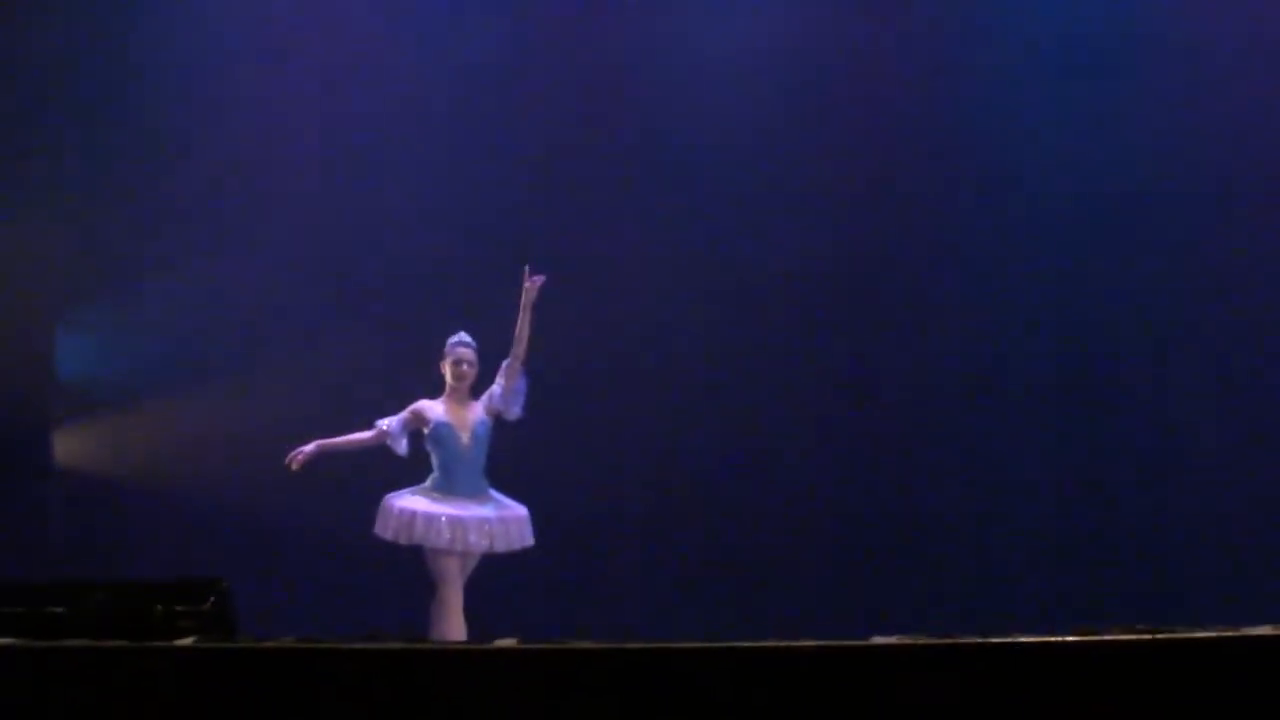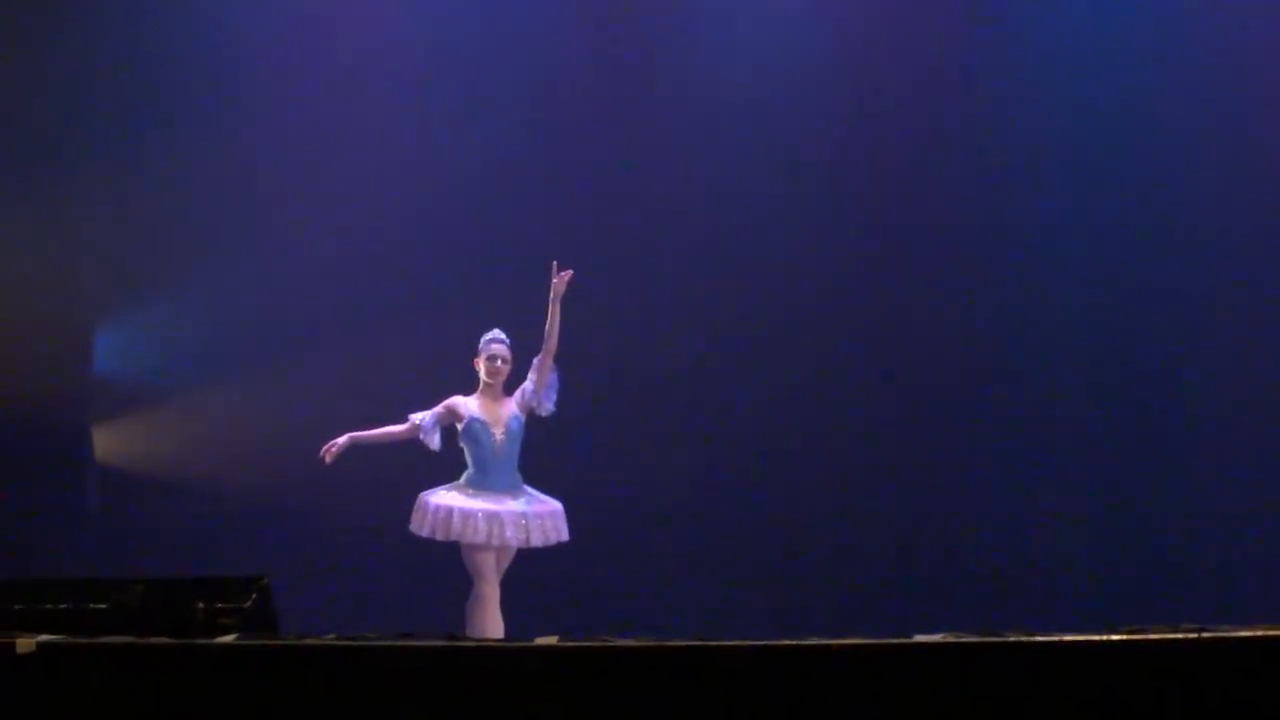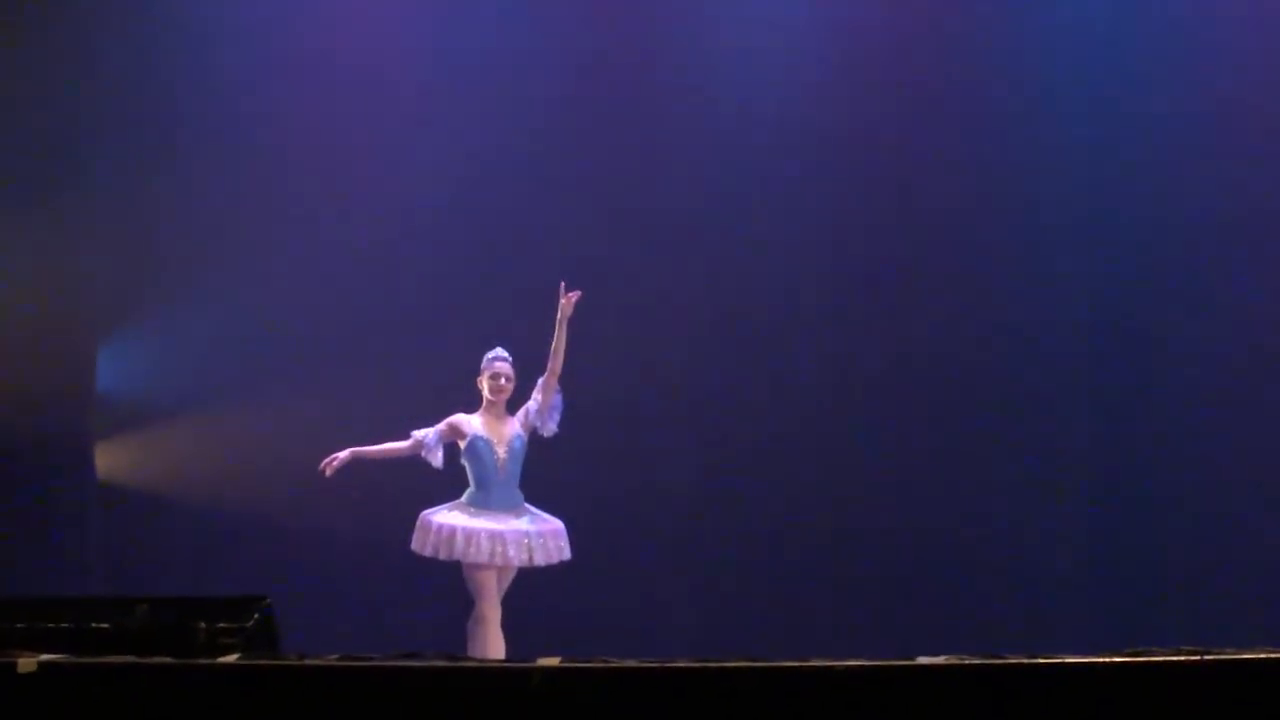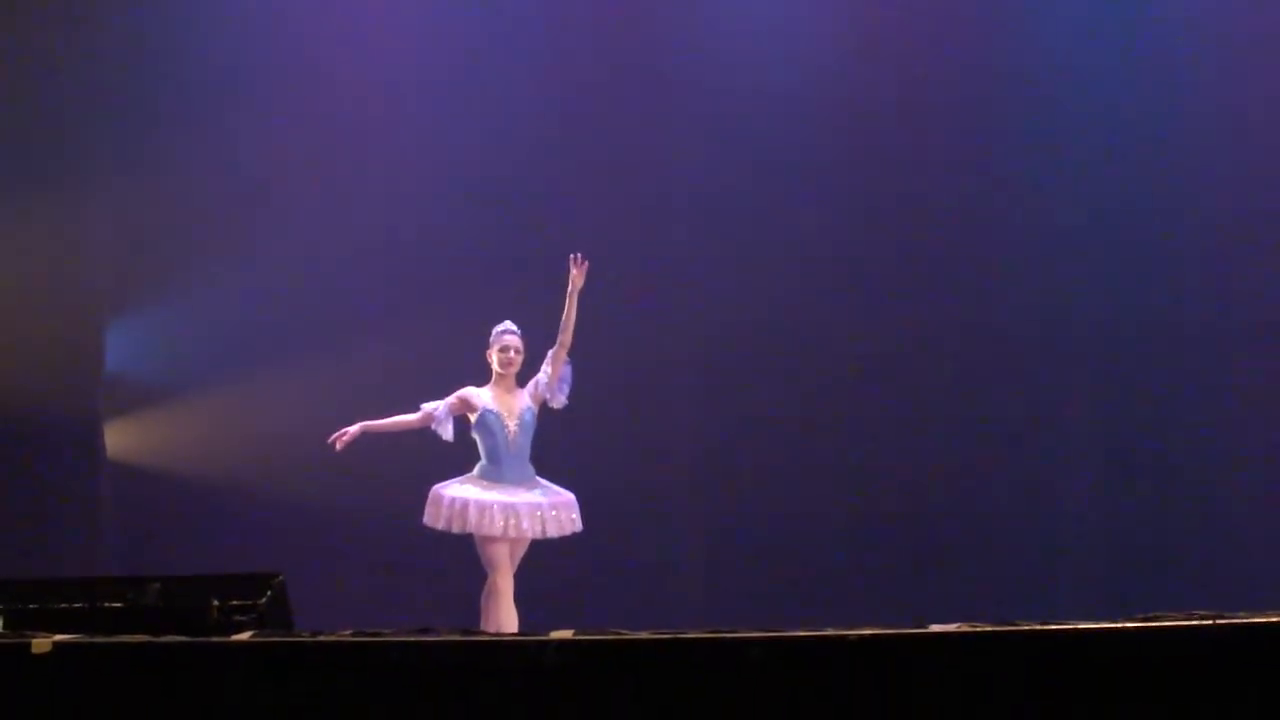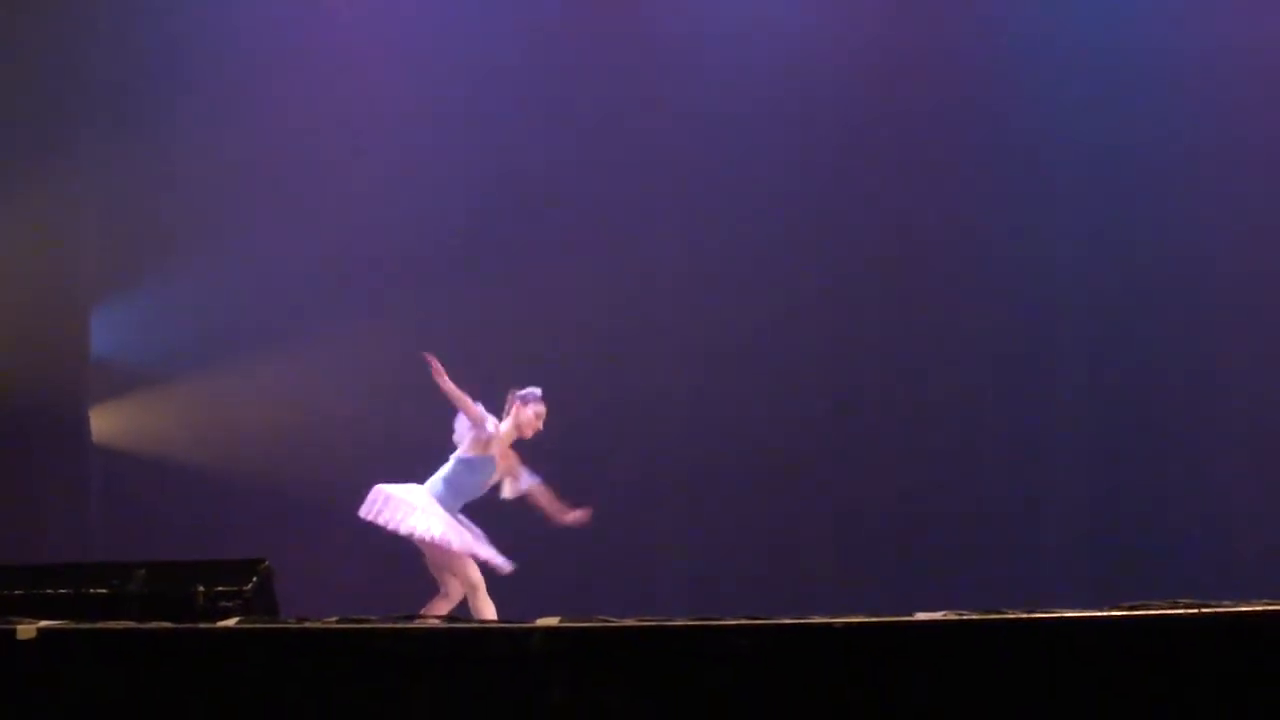
dt=1s
person 1, frame 1
left shoulder: (486, 407)
right shoulder: (425, 410)
left elbow: (516, 358)
right elbow: (373, 436)
left wrist: (526, 304)
right wrist: (318, 446)
left hip: (477, 508)
right hip: (439, 505)
left knee: (451, 591)
right knee: (450, 592)
person 1, frame 2
left shoulder: (520, 403)
right shoulder: (459, 406)
left elbow: (548, 353)
right elbow: (406, 429)
left wrist: (555, 299)
right wrist: (352, 438)
left hip: (512, 504)
right hip: (474, 502)
left knee: (486, 588)
right knee: (487, 589)
person 1, frame 3
left shoulder: (522, 422)
right shoulder: (462, 424)
left elbow: (552, 374)
right elbow: (407, 446)
left wrist: (562, 320)
right wrist: (353, 452)
left hip: (514, 522)
right hip: (475, 520)
left knee: (487, 608)
right knee: (489, 609)
left ankle: (476, 661)
person 1, frame 4
left shoulder: (533, 395)
right shoulder: (472, 397)
left elbow: (562, 346)
right elbow: (418, 417)
left wrist: (573, 293)
right wrist: (362, 426)
left hip: (525, 495)
right hip: (488, 494)
left knee: (499, 582)
right knee: (502, 582)
person 1, frame 5
left shoulder: (510, 460)
right shoulder: (489, 434)
left elbow: (533, 487)
right elbow: (475, 414)
left wrist: (561, 513)
right wrist: (446, 383)
left hip: (445, 518)
right hip: (427, 509)
left knee: (454, 592)
right knee: (474, 586)
